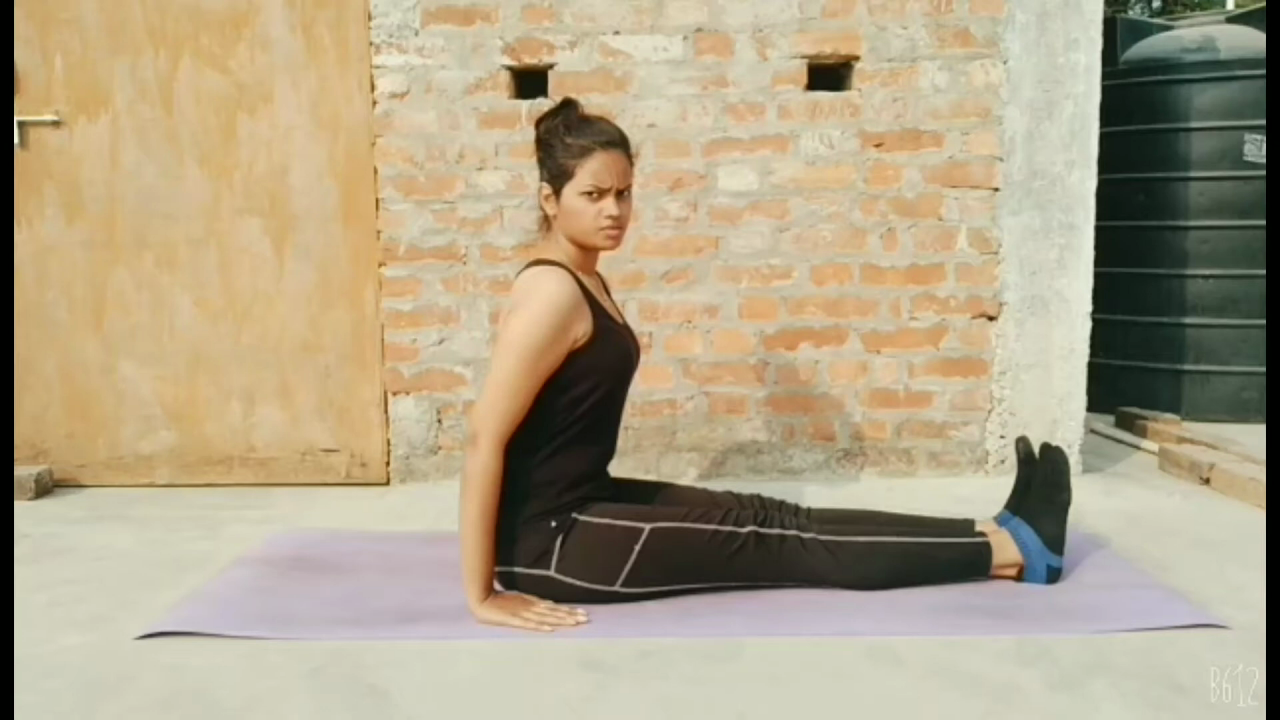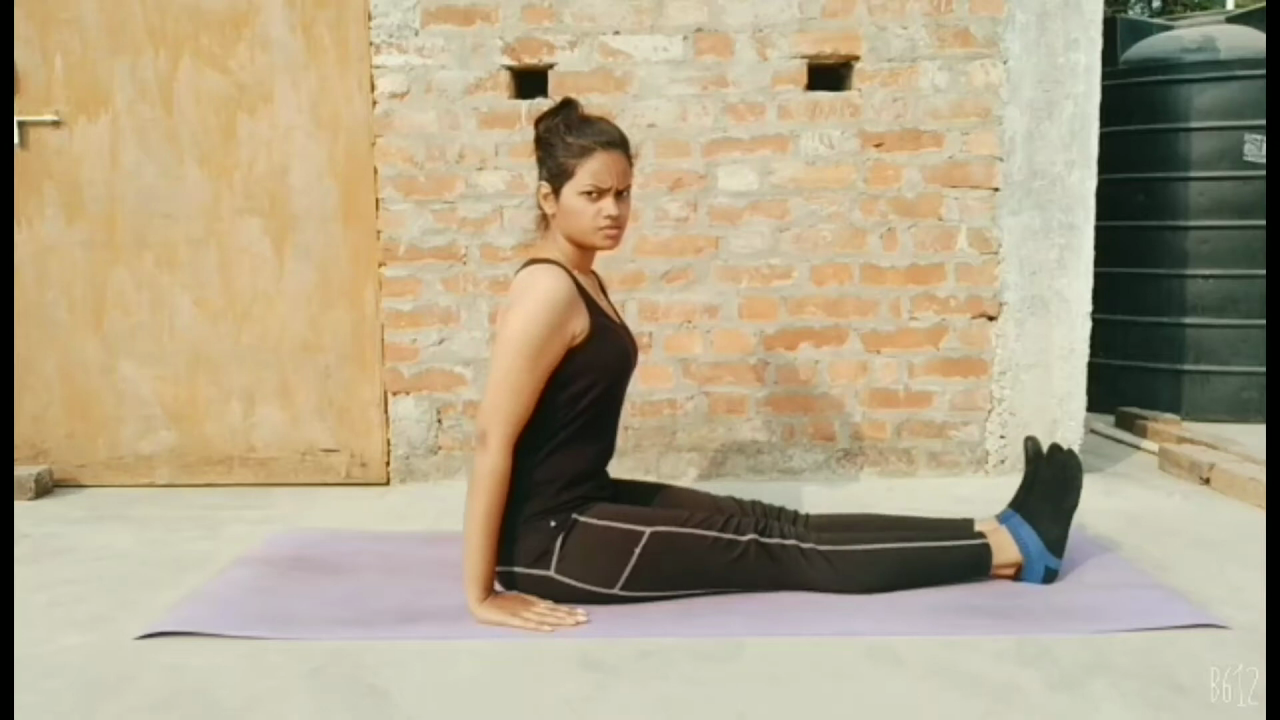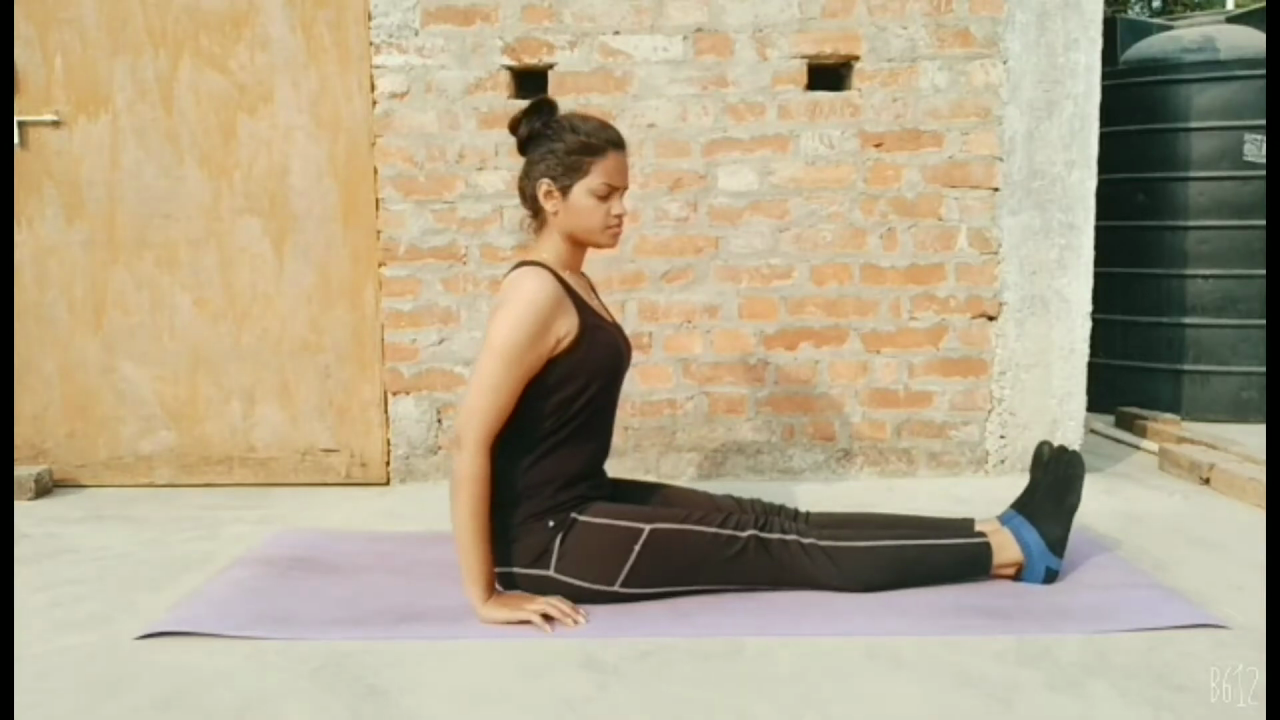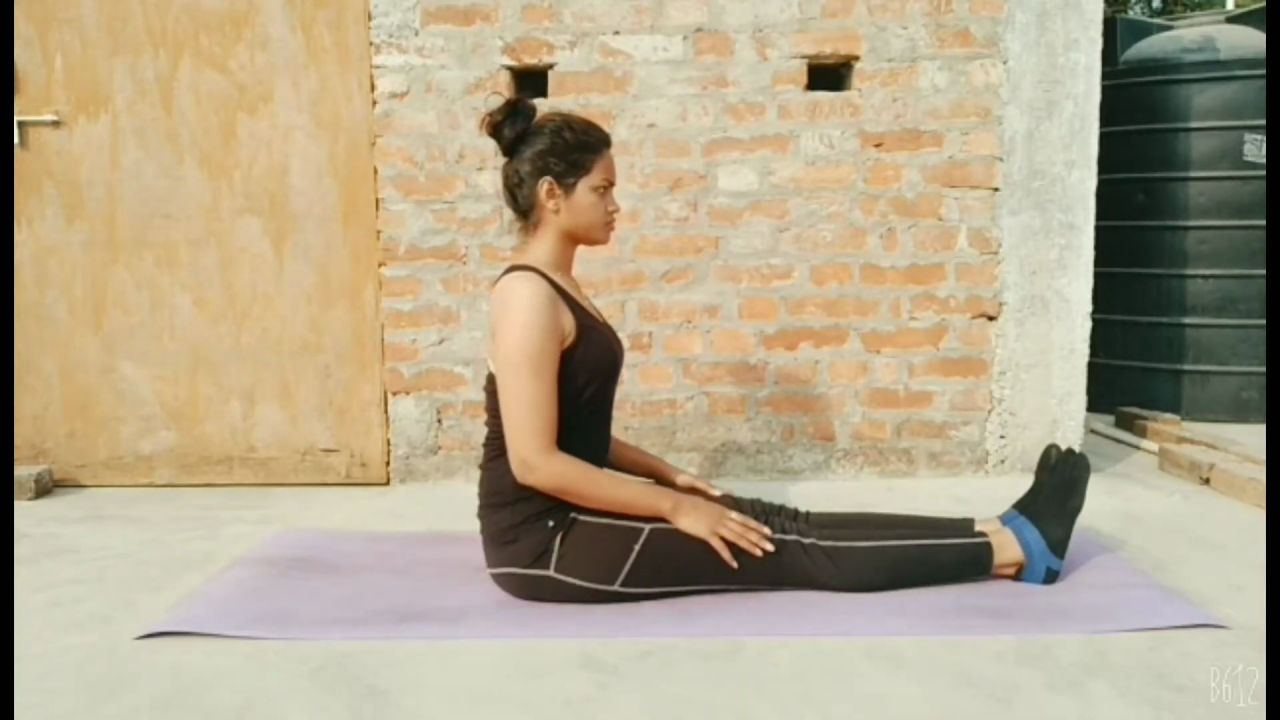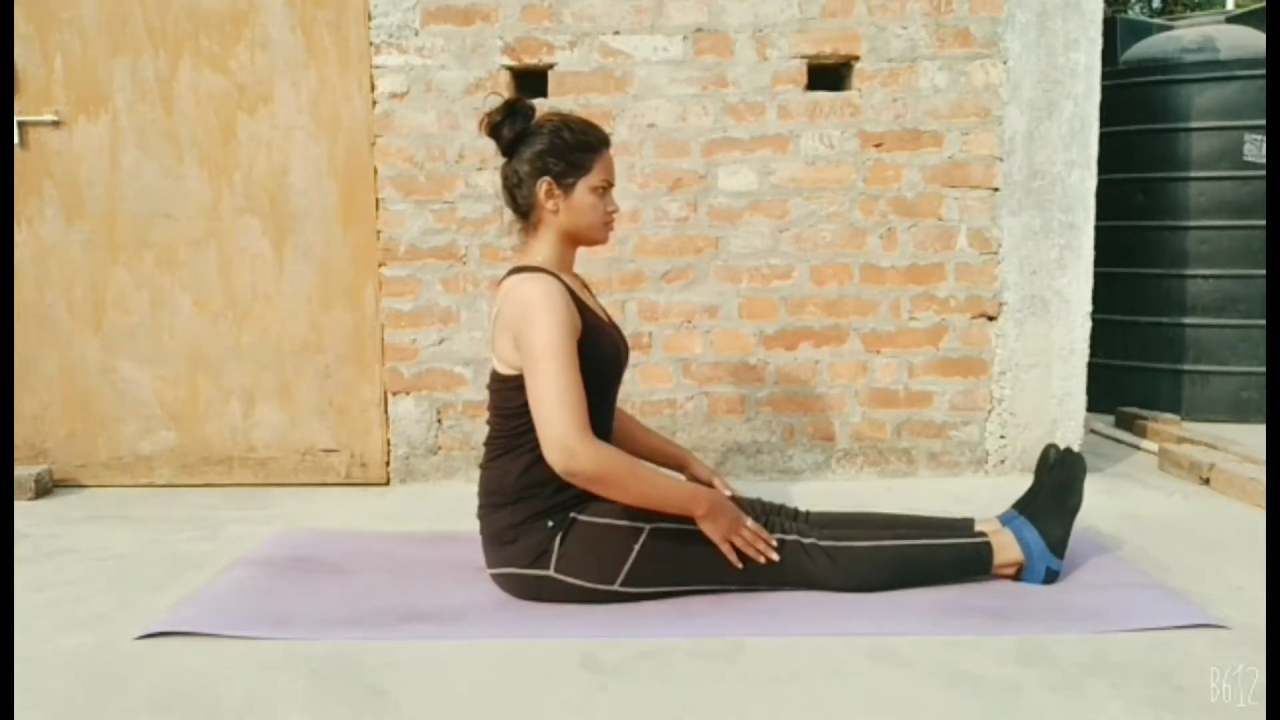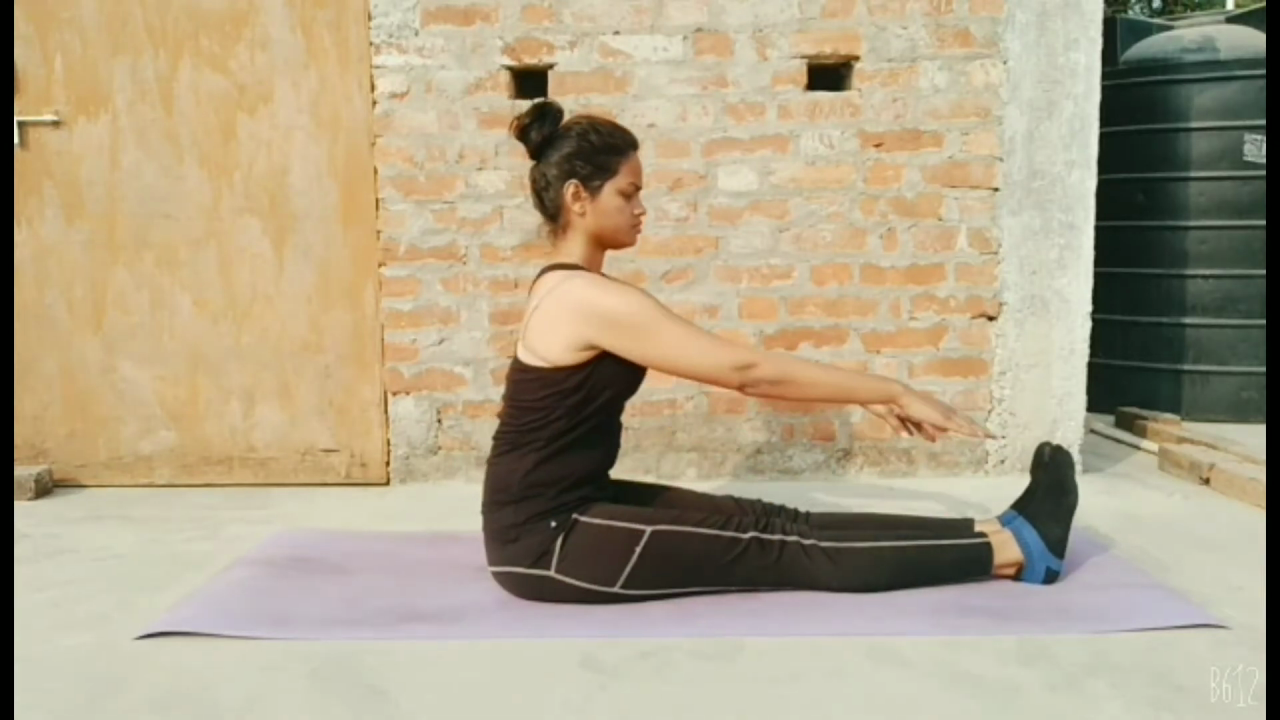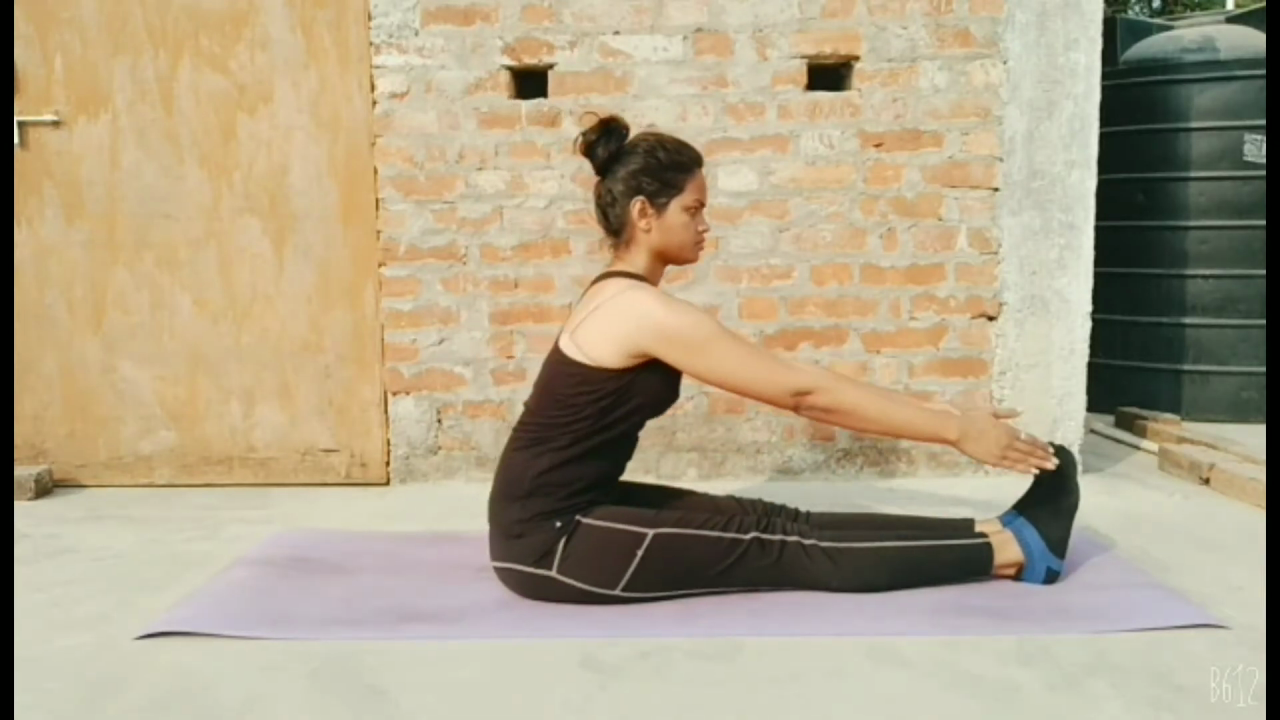
dt=0.7s
person 1, frame 1
left shoulder: (584, 281)
right shoulder: (551, 294)
right elbow: (484, 438)
right wrist: (481, 594)
left hip: (583, 505)
right hip: (552, 540)
left knee: (769, 520)
right knee: (771, 538)
left ankle: (1001, 536)
right ankle: (1015, 550)
person 1, frame 2
left shoulder: (579, 282)
right shoulder: (548, 291)
right elbow: (493, 438)
right wrist: (482, 595)
left hip: (582, 507)
right hip: (549, 540)
left knee: (768, 524)
right knee: (770, 546)
left ankle: (1002, 536)
right ankle: (1014, 549)
person 1, frame 3
left shoulder: (570, 284)
right shoulder: (536, 294)
right elbow: (469, 441)
right wrist: (486, 592)
left hip: (581, 504)
right hip: (548, 538)
left knee: (769, 523)
right knee: (770, 543)
left ankle: (1000, 536)
right ankle: (1012, 550)
person 1, frame 4
left shoulder: (557, 287)
right shoulder: (528, 298)
right elbow: (535, 461)
left wrist: (669, 476)
right wrist: (675, 508)
left hip: (569, 518)
right hip: (543, 540)
left knee: (775, 522)
right knee: (776, 544)
left ankle: (999, 535)
right ankle: (1014, 549)
person 1, frame 5
left shoulder: (562, 287)
right shoulder: (538, 297)
right elbow: (572, 451)
left wrist: (688, 466)
right wrist: (701, 505)
left hip: (570, 514)
right hip: (543, 541)
left knee: (774, 524)
right knee: (773, 543)
left ankle: (1000, 535)
right ankle: (1013, 549)
person 1, frame 6
left shoulder: (578, 288)
right shoulder: (585, 300)
left elbow: (726, 361)
right elbow: (745, 368)
left wrist: (868, 394)
right wrist: (892, 391)
left hip: (571, 511)
right hip: (543, 542)
left knee: (768, 523)
right knee: (771, 544)
left ankle: (996, 534)
right ankle: (1011, 550)
person 1, frame 7
left shoulder: (627, 296)
right shoulder: (645, 312)
left elbow: (788, 380)
right elbow: (803, 392)
right wrist: (954, 432)
left hip: (575, 512)
right hip: (548, 541)
left knee: (773, 523)
right knee: (773, 545)
left ankle: (997, 535)
right ankle: (1012, 548)
